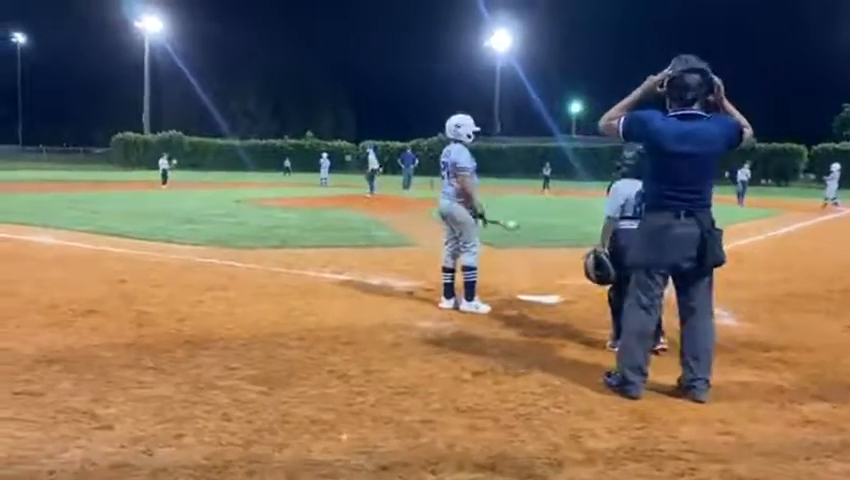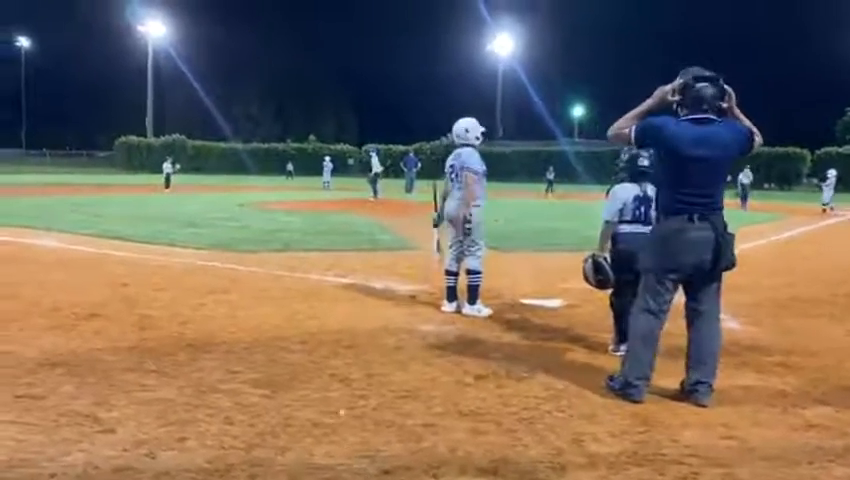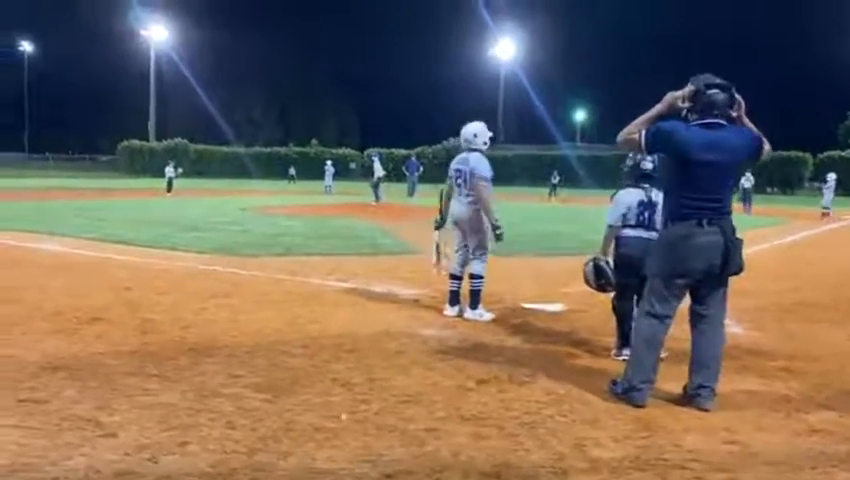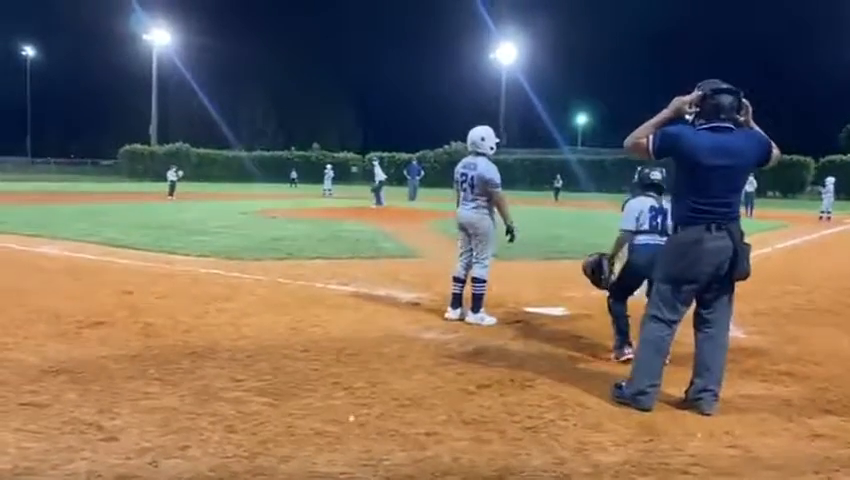
dt=0.3s
person 1, frame 1
left shoulder: (652, 123)
right shoulder: (719, 128)
left elbow: (606, 124)
right elbow: (747, 131)
left wrist: (642, 90)
right wrist: (723, 101)
left hip: (659, 228)
right hip: (700, 230)
left knee: (642, 306)
right knee: (698, 309)
left ankle: (630, 379)
right ankle: (697, 383)
person 1, frame 2
left shoulder: (665, 128)
right shoulder: (731, 133)
left elbow: (615, 133)
right elbow: (756, 139)
left wrist: (653, 102)
right wrist: (734, 111)
left hip: (672, 233)
right hip: (712, 235)
left knee: (649, 310)
right knee: (705, 313)
left ankle: (633, 382)
right ankle: (700, 387)
person 1, frame 3
left shoulder: (675, 132)
right shoulder: (740, 139)
left elbow: (624, 138)
right elbow: (764, 148)
left wrist: (662, 108)
right wrist: (743, 119)
left hip: (680, 237)
right hip: (720, 239)
left knee: (654, 314)
right knee: (710, 317)
left ankle: (636, 386)
right ankle: (703, 391)
person 1, frame 4
left shoulder: (682, 136)
right shoulder: (749, 142)
left elbow: (632, 143)
right elbow: (773, 153)
left wrist: (669, 112)
right wrist: (750, 124)
left hip: (689, 242)
right hip: (728, 243)
left knee: (661, 318)
right knee: (714, 322)
left ankle: (640, 390)
right ankle: (705, 395)
person 2, frame 1
left shoulder: (621, 185)
left elbow: (611, 219)
left wrist: (602, 246)
left hip: (624, 240)
left knee: (620, 289)
left ankle: (620, 337)
right ankle: (657, 336)
person 2, frame 2
left shoulder: (620, 190)
right shoulder: (656, 192)
left elbow: (609, 224)
left wrist: (601, 250)
left hip: (625, 243)
right hip: (648, 244)
left knee: (622, 293)
left ankle: (622, 341)
person 2, frame 3
left shoulder: (624, 195)
right shoulder: (661, 197)
left elbow: (612, 228)
left wrist: (603, 254)
left hip: (628, 248)
right hip: (652, 249)
left knee: (624, 297)
left ankle: (624, 346)
person 2, frame 4
left shoulder: (636, 203)
right shoulder: (669, 207)
left elbow: (625, 233)
left wrist: (612, 255)
left hip: (641, 255)
left knee: (616, 297)
left ankle: (623, 346)
person 3, frame 1
left shoulder: (446, 152)
right shoulder: (461, 152)
right elbow: (465, 185)
left wrist: (473, 205)
right wrist: (477, 207)
left hip: (446, 204)
right hip: (460, 206)
left knee: (450, 249)
right knee: (470, 250)
left ankle: (448, 297)
right ankle: (469, 301)
person 3, frame 2
left shoulder: (453, 156)
right shoulder: (471, 155)
left elbow: (447, 187)
right elbow: (469, 186)
left wrist: (441, 211)
right wrist: (467, 215)
left hip: (451, 208)
right hip: (467, 209)
left knee: (455, 252)
right knee: (474, 253)
left ankle: (451, 301)
right ankle: (472, 304)
person 3, frame 3
left shoulder: (457, 160)
right shoulder: (479, 160)
left elbow: (448, 191)
right elbow: (482, 194)
left wrist: (443, 215)
right wrist: (494, 222)
left hip: (457, 211)
right hip: (474, 213)
left knee: (460, 256)
right knee: (478, 258)
left ankle: (453, 305)
right ankle: (474, 308)
person 3, frame 4
left shoulder: (462, 165)
right shoulder: (487, 167)
right elbow: (498, 199)
right wrist: (509, 223)
left hip: (462, 215)
right hip: (481, 217)
left knee: (464, 260)
right knee: (481, 262)
left ankle: (454, 308)
right ankle: (476, 313)
